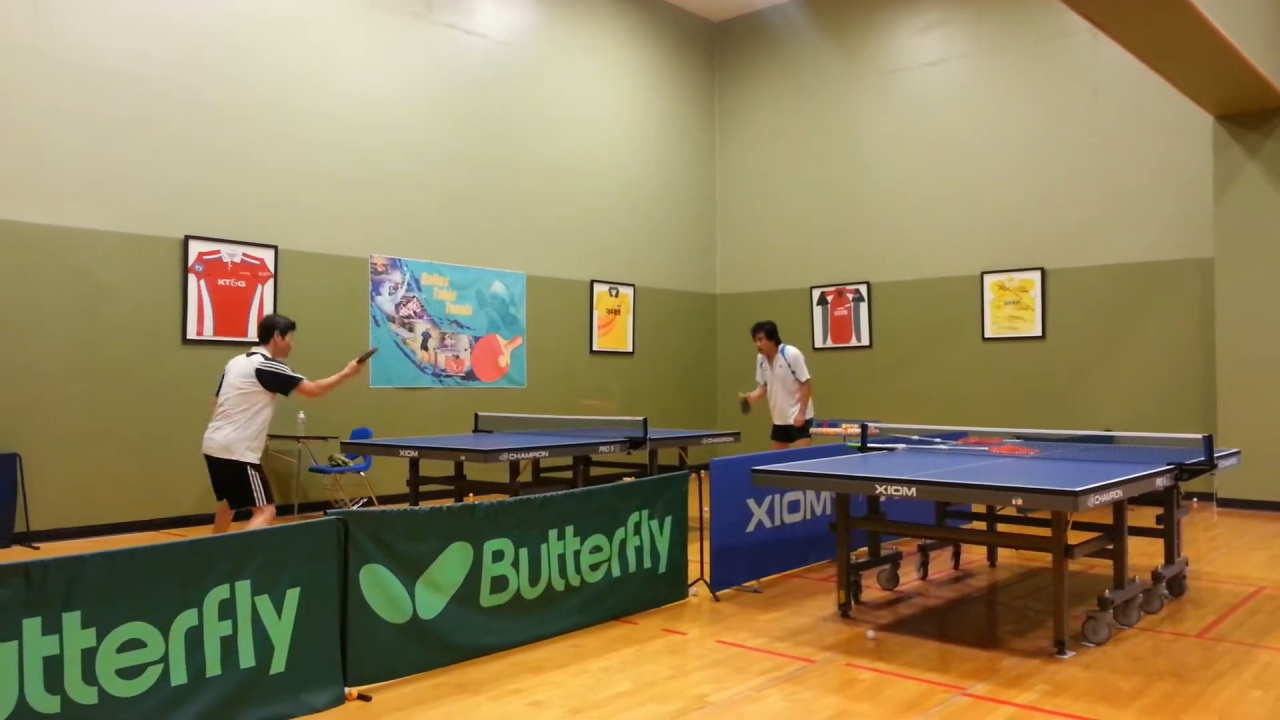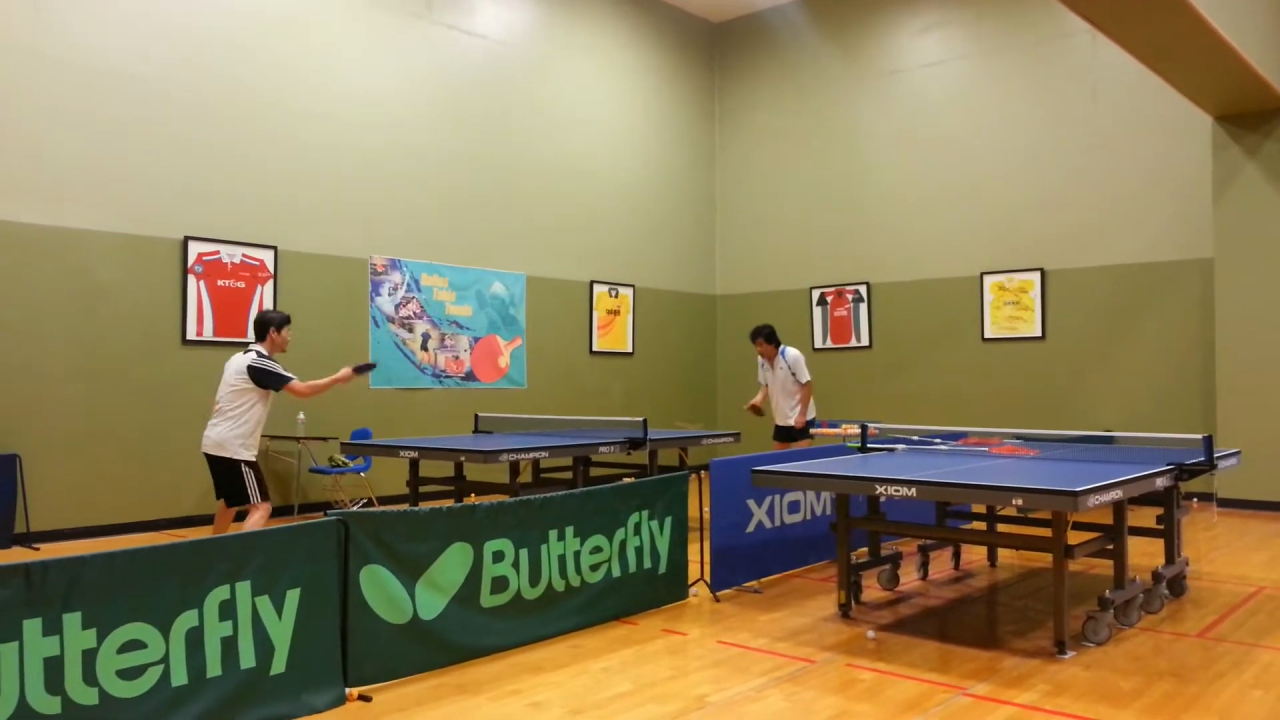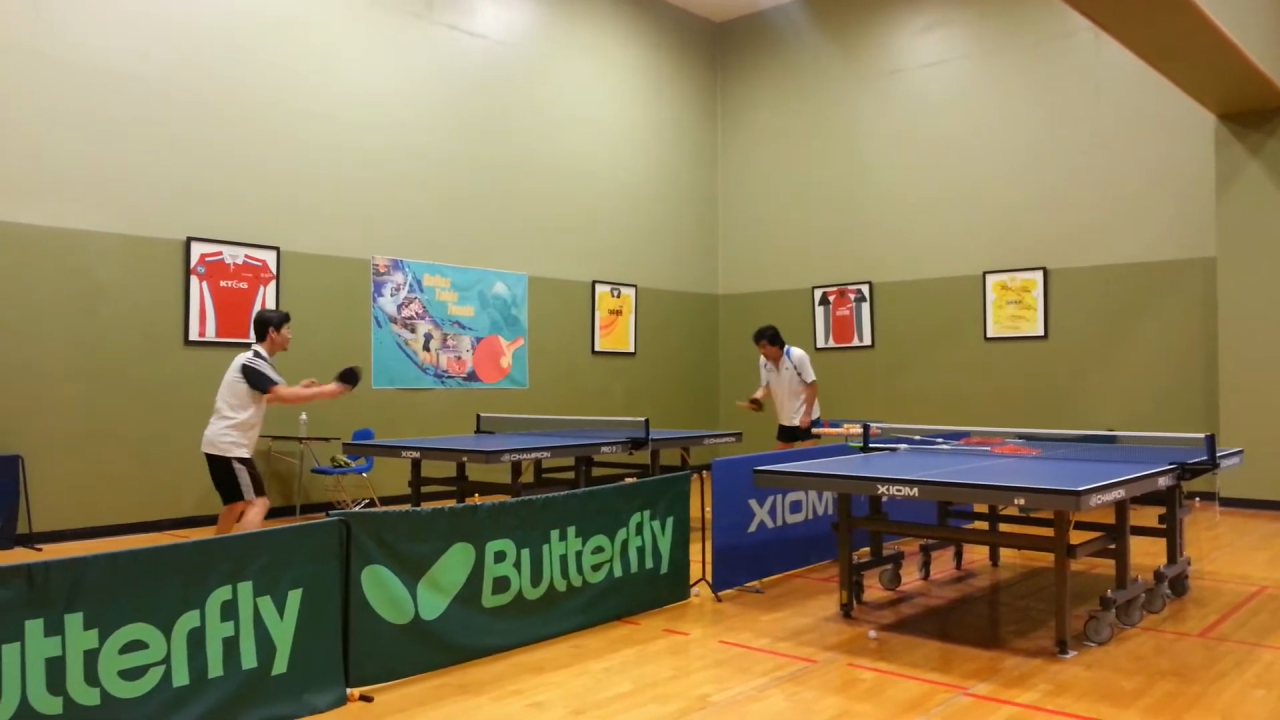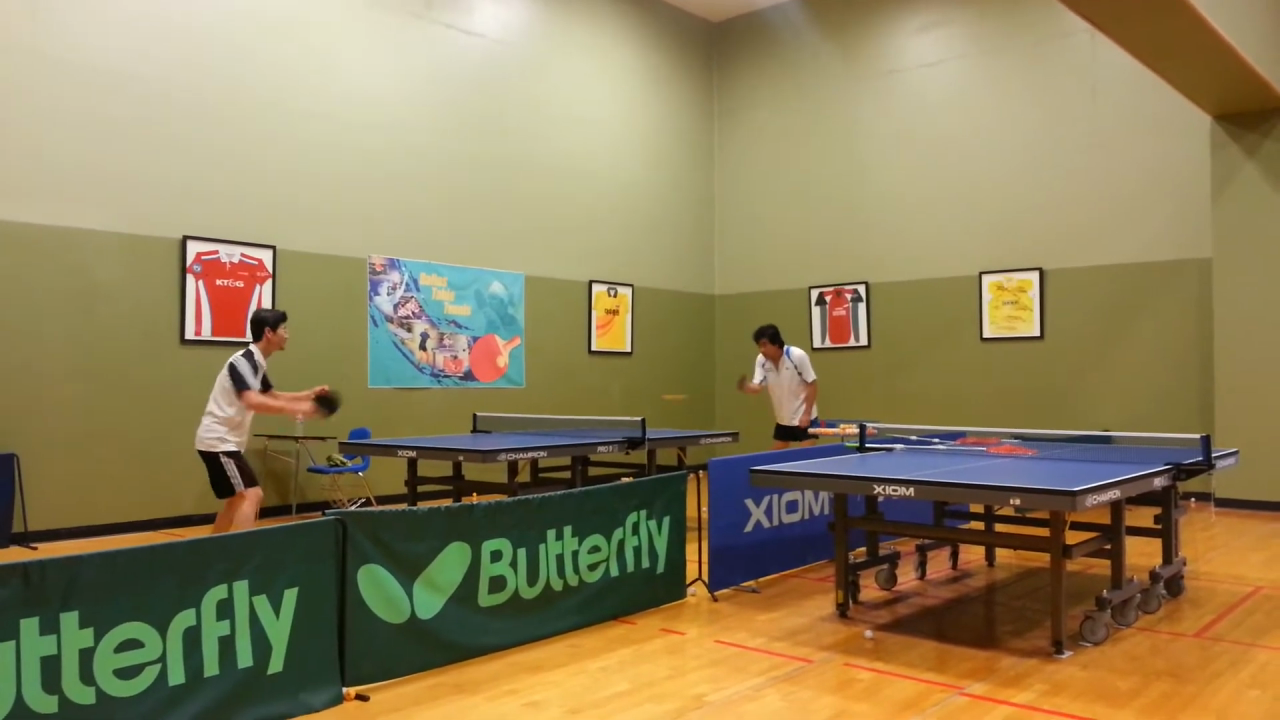
dt=0.1s
person 1, frame 1
left shoulder: (236, 363)
right shoulder: (267, 366)
right elbow: (312, 390)
right wrist: (345, 372)
left hip: (215, 446)
right hip: (238, 451)
left knee: (231, 501)
right knee: (265, 511)
person 1, frame 2
left shoulder: (237, 360)
right shoulder: (259, 363)
right elbow: (301, 390)
left wrist: (261, 389)
right wrist: (339, 377)
left hip: (214, 444)
right hip: (233, 448)
left knee: (230, 502)
right knee: (260, 509)
person 1, frame 3
left shoulder: (255, 361)
right shoulder: (253, 363)
right elbow: (282, 395)
left wrist: (298, 389)
right wrist: (323, 389)
left hip: (228, 444)
right hip: (228, 445)
left knee: (237, 502)
right knee: (258, 504)
person 1, frame 4
left shoulder: (257, 363)
right shoulder: (243, 361)
left elbow: (271, 397)
right elbow: (251, 401)
left wrist: (310, 395)
right wrist: (295, 409)
left hip: (224, 441)
right hip: (217, 441)
left knee: (236, 499)
right knee: (251, 495)
